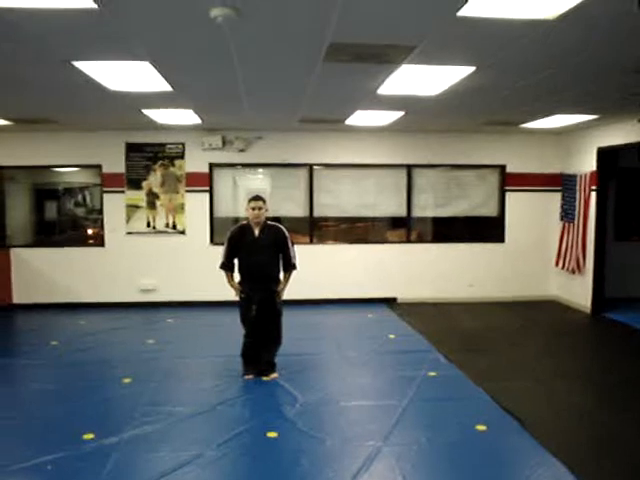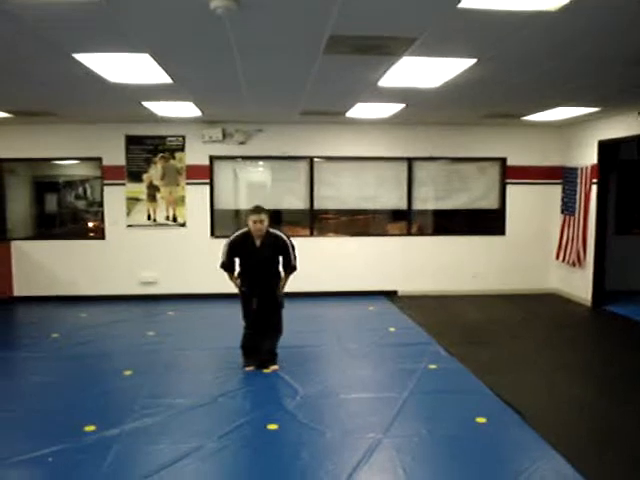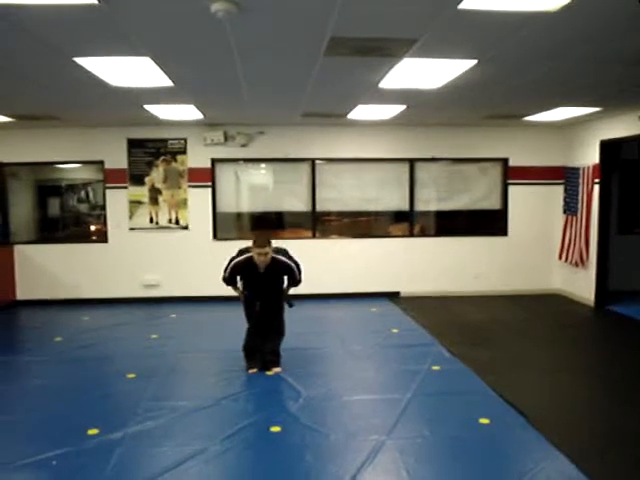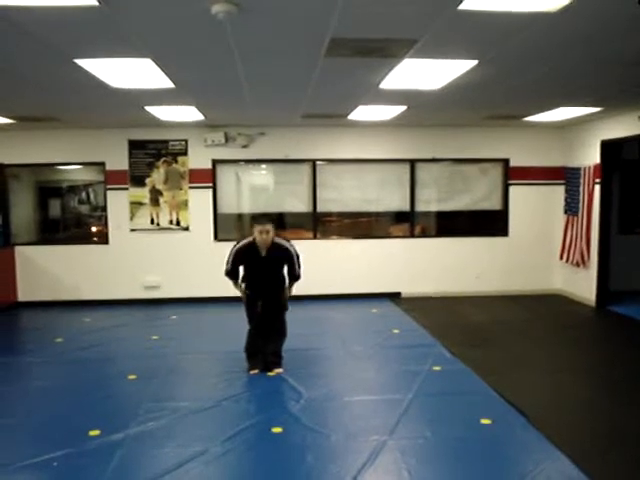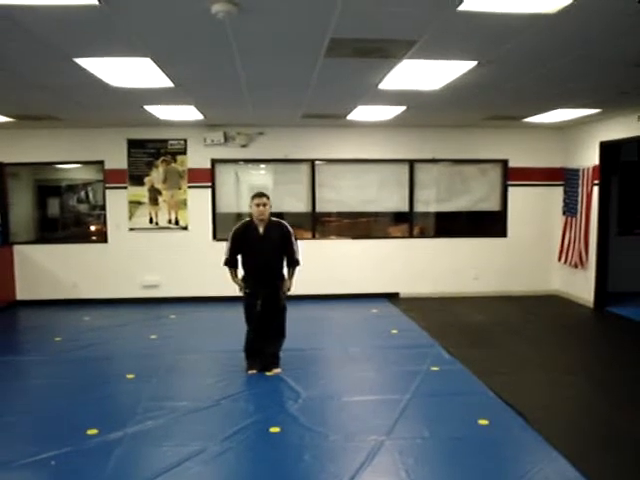
dt=0.4s
person 1, frame 1
left shoulder: (278, 231)
right shoulder: (237, 233)
left elbow: (289, 260)
right elbow: (227, 261)
left wrist: (283, 284)
right wrist: (232, 284)
left hip: (271, 290)
right hip: (247, 291)
left knee: (272, 331)
right knee: (251, 331)
left ankle: (267, 367)
right ankle: (250, 368)
person 1, frame 2
left shoulder: (280, 239)
right shoulder: (237, 239)
left elbow: (290, 263)
right elbow: (227, 261)
left wrist: (282, 283)
right wrist: (234, 281)
left hip: (272, 286)
right hip: (248, 286)
left knee: (273, 323)
right knee: (251, 322)
left ankle: (269, 359)
right ankle: (250, 359)
person 1, frame 3
left shoulder: (284, 262)
right shoulder: (240, 261)
left elbow: (296, 278)
right elbow: (228, 277)
left wrist: (285, 292)
right wrist: (239, 291)
left hip: (274, 294)
right hip: (251, 294)
left knee: (276, 327)
right knee: (254, 326)
left ankle: (272, 362)
right ankle: (253, 362)
person 1, frame 4
left shoulder: (285, 248)
right shoulder: (242, 248)
left elbow: (295, 272)
right elbow: (231, 269)
left wrist: (288, 289)
right wrist: (239, 288)
left hip: (276, 292)
right hip: (253, 293)
left knee: (277, 326)
right knee: (256, 326)
left ankle: (273, 362)
right ankle: (254, 363)
person 1, frame 5
left shoulder: (282, 228)
right shoulder: (241, 230)
left elbow: (292, 256)
right elbow: (231, 256)
left wrist: (289, 280)
right wrist: (236, 280)
left hip: (276, 286)
right hip: (252, 287)
left knee: (276, 326)
right knee: (254, 326)
left ankle: (272, 362)
right ankle: (253, 362)
